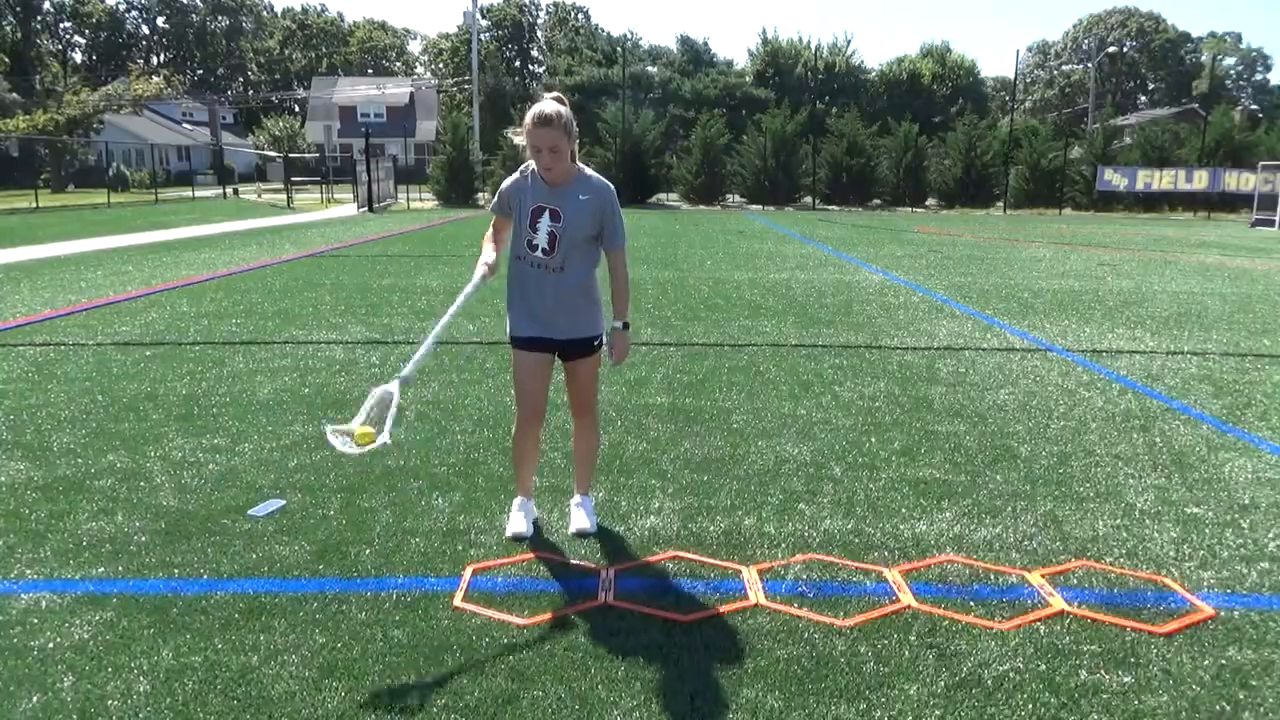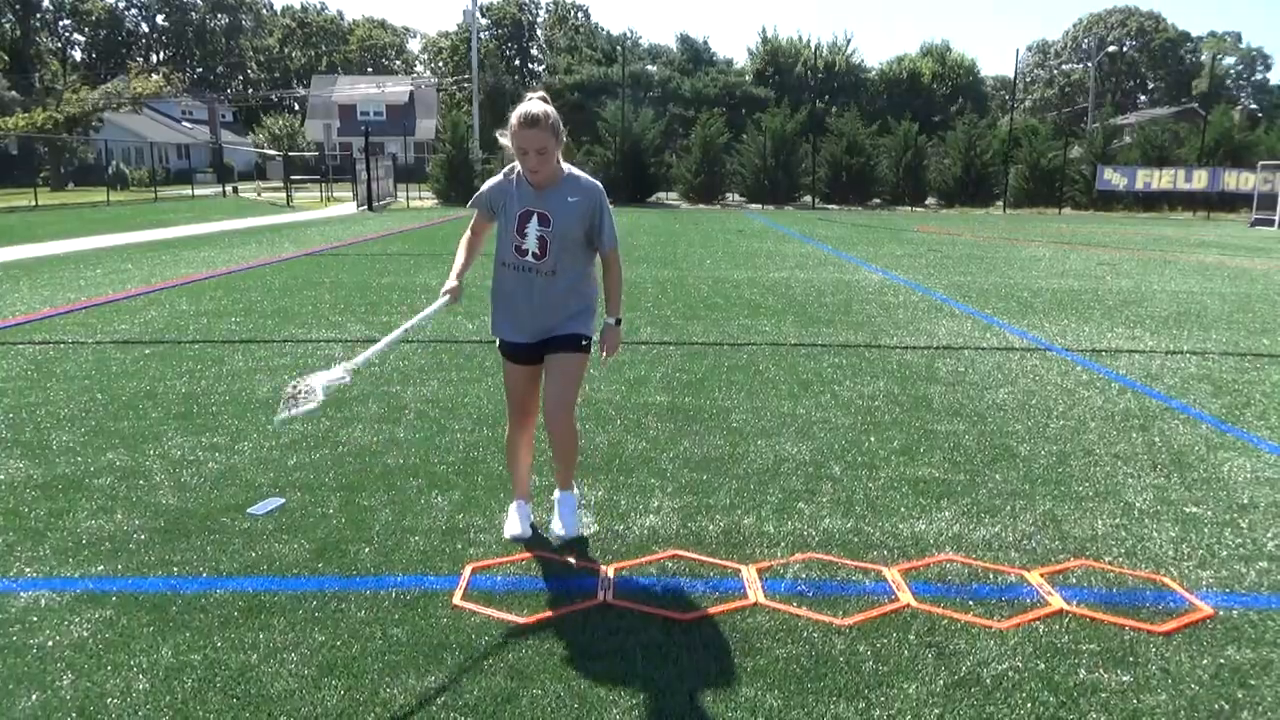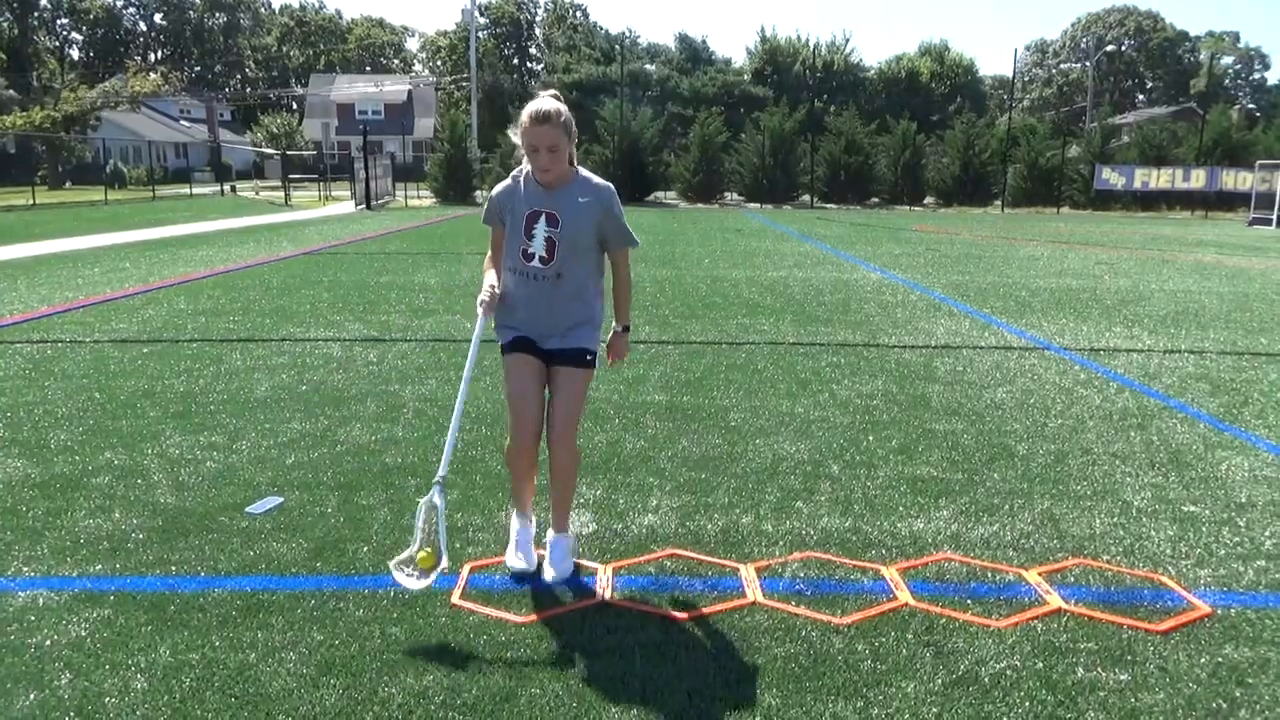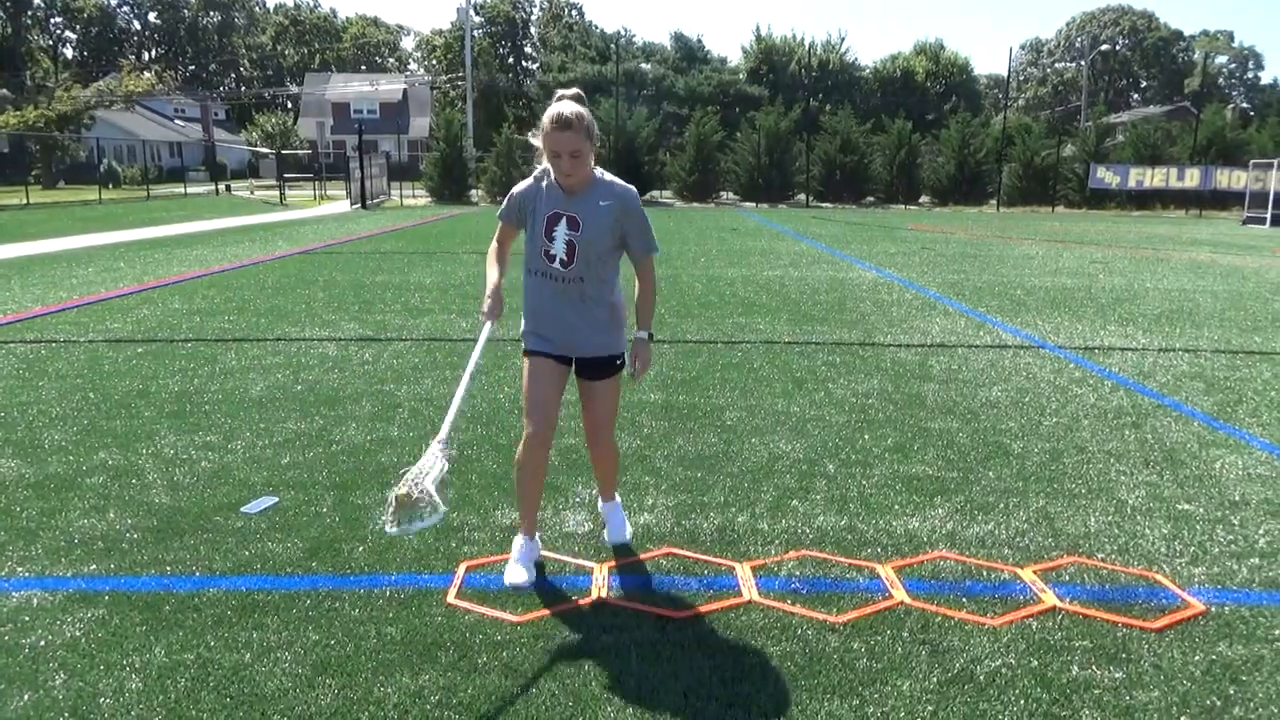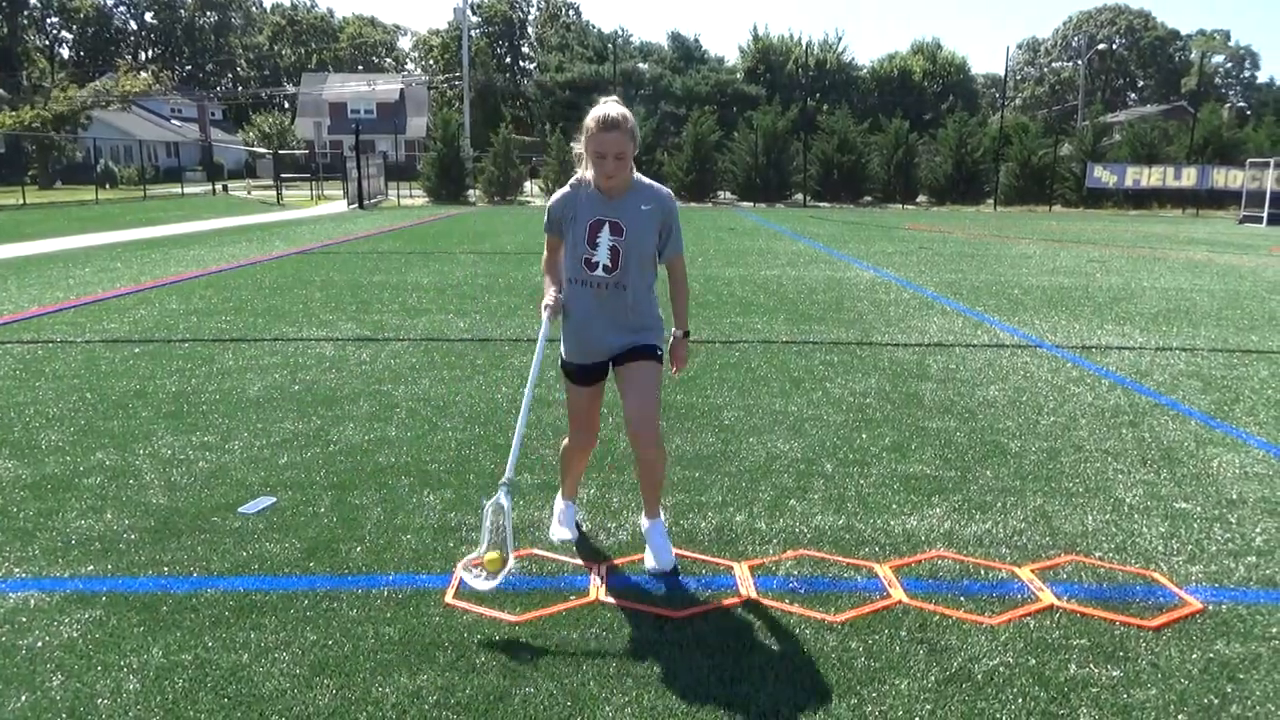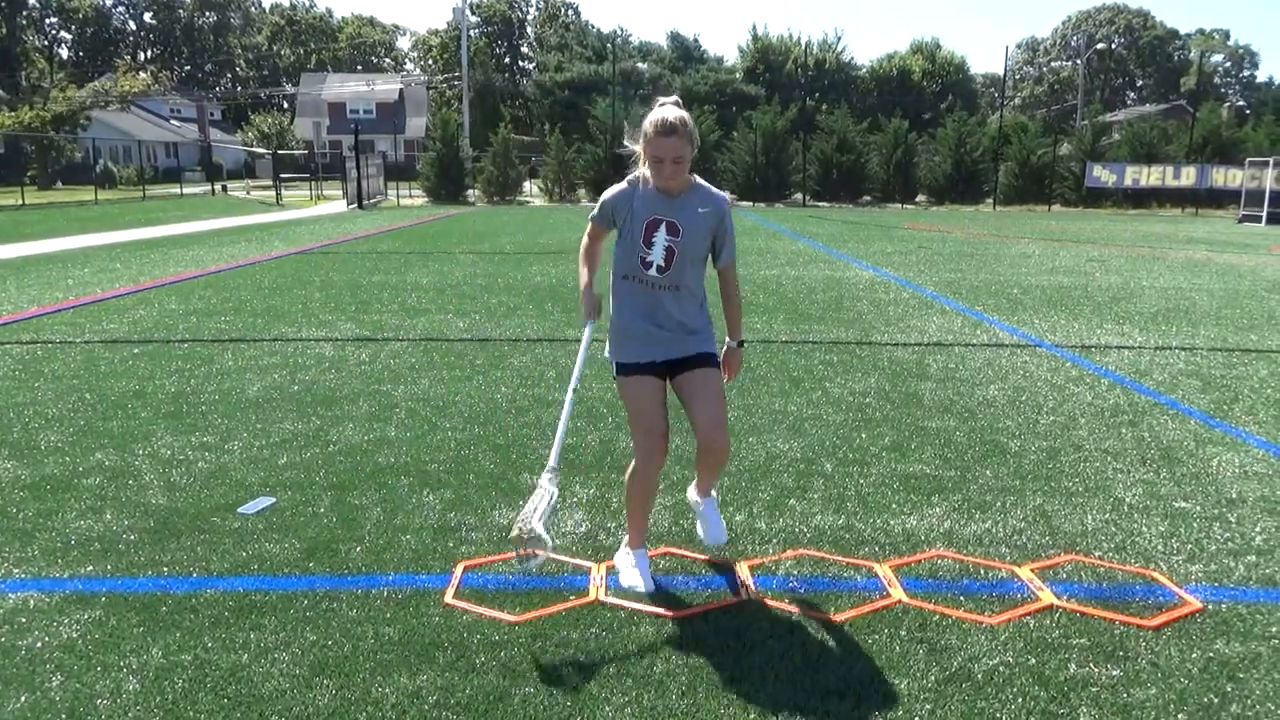
dt=0.3s
person 1, frame 1
left shoulder: (598, 193)
right shoulder: (515, 187)
left elbow: (617, 262)
right elbow: (496, 232)
left wrist: (621, 324)
right wrist: (489, 255)
left hip: (581, 323)
right hip: (528, 321)
left knee: (584, 412)
right knee: (529, 414)
left ankle: (582, 497)
right ankle: (523, 500)
person 1, frame 2
left shoulder: (587, 193)
right shoulder: (498, 190)
left elbow: (610, 259)
right elbow: (475, 234)
left wrist: (613, 321)
right wrist: (458, 274)
left hip: (571, 323)
right hip: (515, 323)
left knee: (558, 416)
right knee: (520, 420)
left ankle: (566, 493)
right ankle: (520, 502)
person 1, frame 3
left shoulder: (599, 196)
right shoulder: (507, 195)
left elbow: (620, 264)
left wrist: (622, 328)
right wrist: (490, 283)
left hip: (576, 332)
right hip: (520, 328)
left knee: (562, 434)
right knee: (524, 436)
left ankle: (560, 534)
right ankle: (521, 518)
person 1, frame 4
left shoulder: (621, 199)
right shoulder: (526, 195)
left elbow: (645, 272)
right elbow: (500, 244)
left wrist: (644, 336)
right wrist: (493, 290)
left hip: (602, 338)
right hip: (544, 334)
left knee: (601, 439)
right knee: (536, 435)
left ankle: (610, 503)
right ankle: (526, 541)
person 1, frame 5
left shoulder: (659, 202)
right shoulder: (566, 201)
left elbow: (675, 271)
right elbow: (552, 258)
left wrist: (682, 331)
right wrist: (551, 291)
left hip: (640, 334)
right hip: (582, 340)
left knee: (645, 433)
right knee: (581, 438)
left ankle: (653, 522)
right ankle: (565, 502)
person 1, frame 6
left shoulder: (714, 205)
right shoulder: (620, 198)
left elbow: (727, 276)
right elbow: (591, 243)
left wrist: (735, 340)
right wrist: (588, 289)
left hip: (693, 340)
right hip: (635, 344)
left knee: (715, 443)
right knee: (651, 452)
left ankle: (705, 494)
right ankle: (633, 547)
